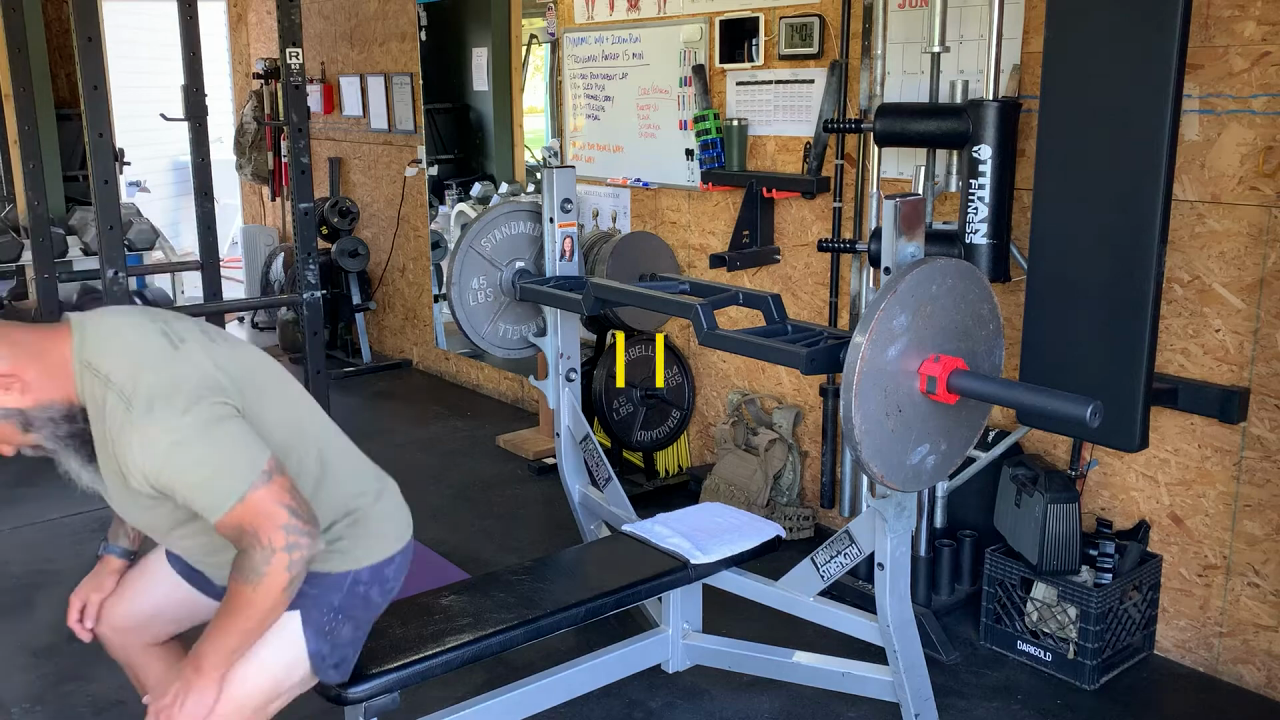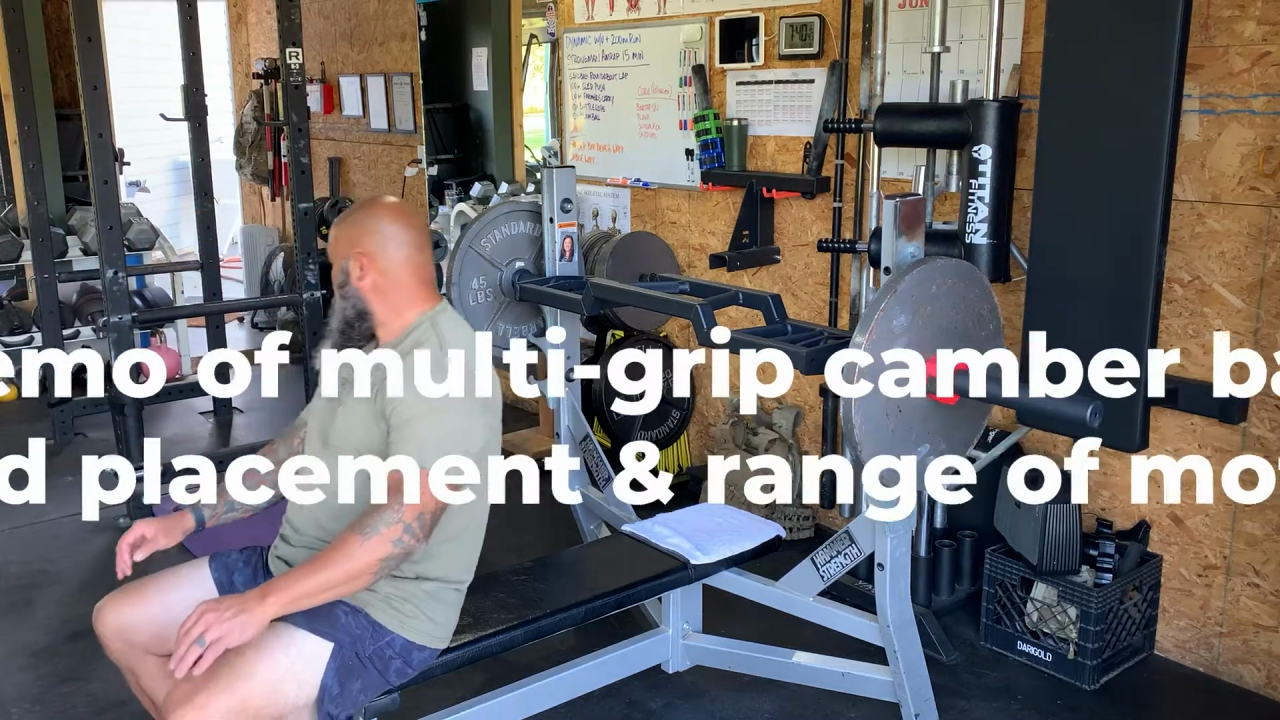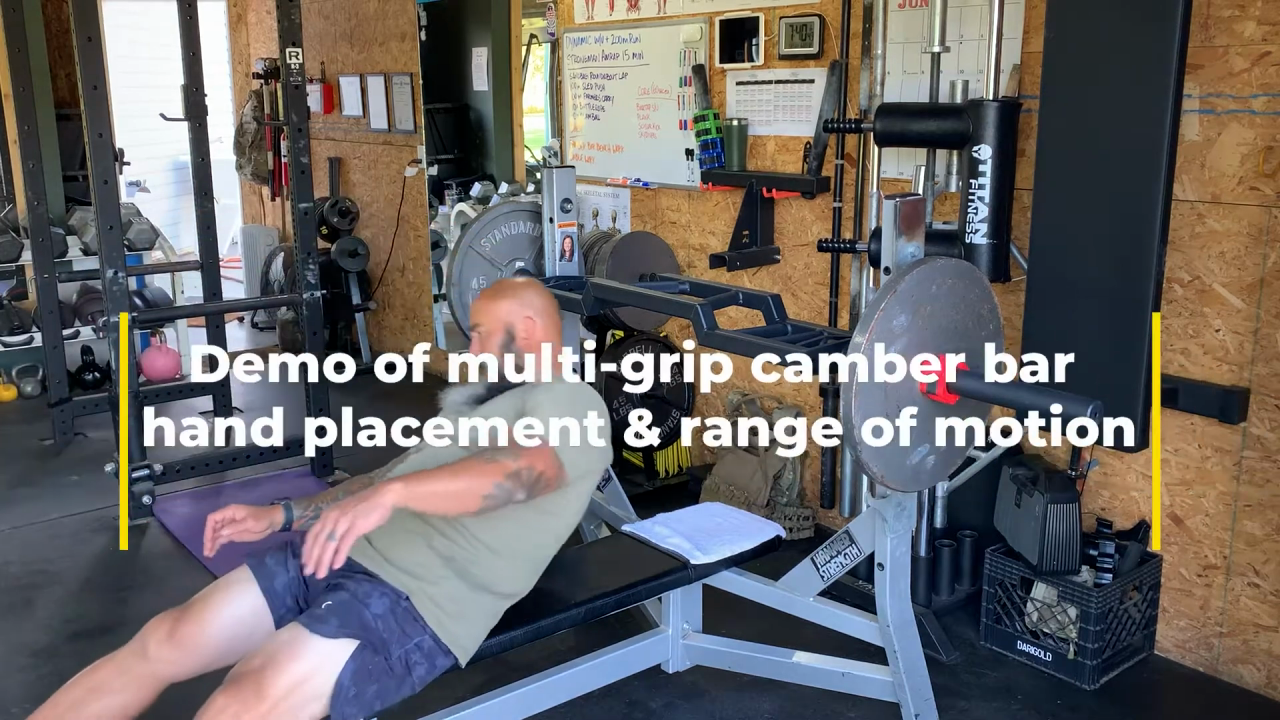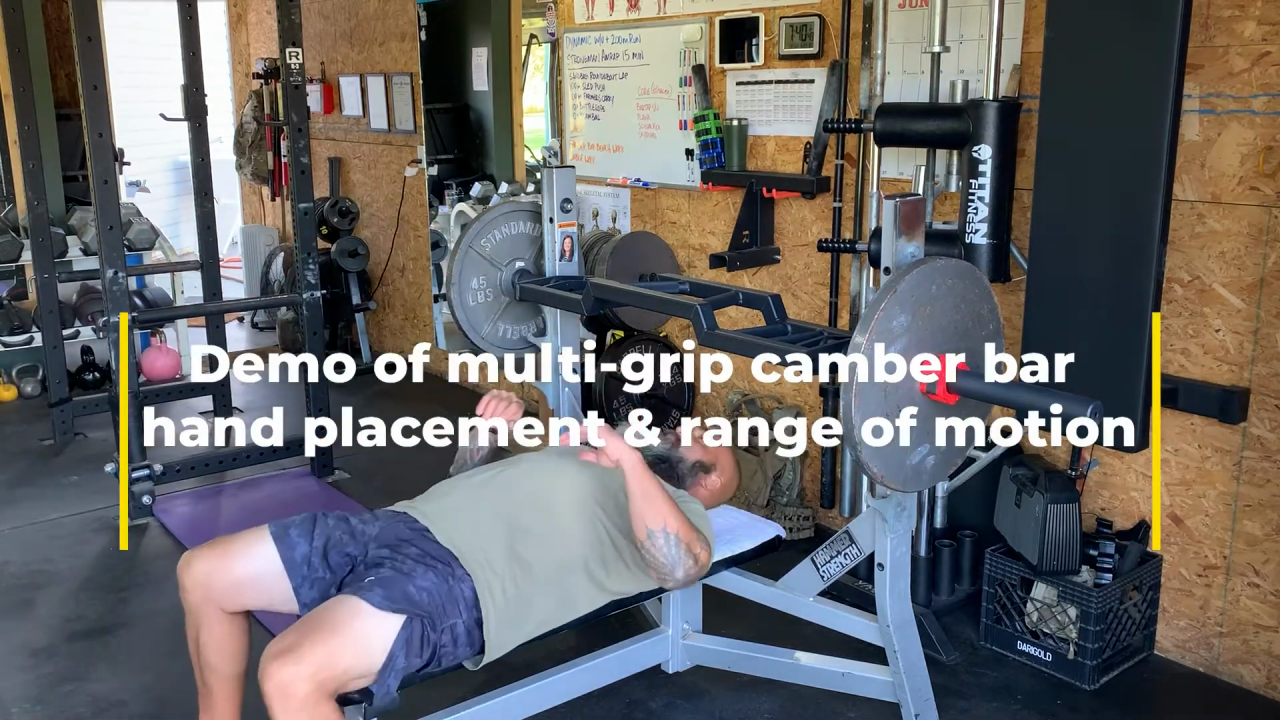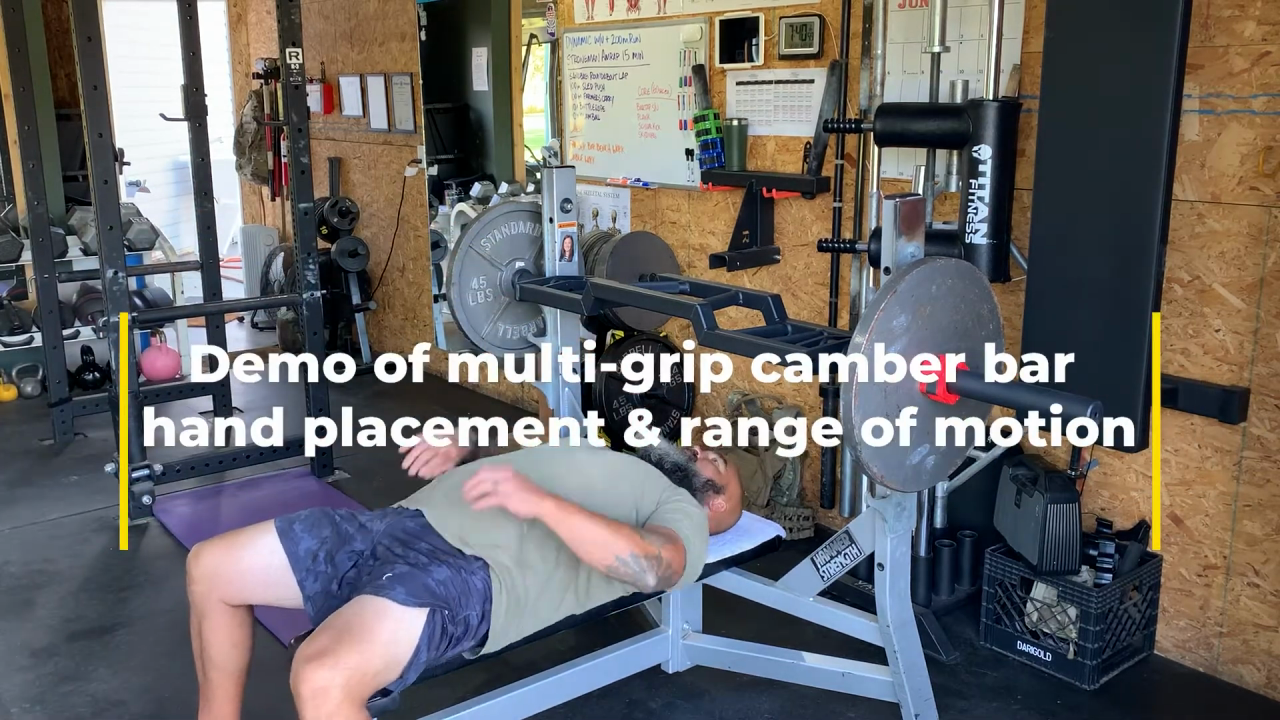
dt=1s
person 1, frame 1
left shoulder: (152, 411)
right shoulder: (91, 343)
left elbow: (284, 538)
left wrist: (204, 672)
right wrist: (113, 559)
left hip: (343, 550)
right knee: (120, 622)
person 1, frame 2
left shoulder: (441, 368)
right shoulder: (368, 348)
left elbow: (402, 524)
right elbow: (295, 448)
left wrist: (259, 606)
right wrist: (188, 518)
left hip: (383, 610)
right knee: (119, 621)
person 1, frame 3
left shoulder: (573, 406)
right shoulder: (492, 398)
left elbow: (515, 474)
right elbow: (389, 476)
left wrist: (392, 495)
right wrist: (279, 514)
left hip: (418, 608)
right hip: (352, 553)
right knee: (166, 641)
person 1, frame 4
left shoulder: (684, 515)
right shoulder: (591, 461)
left elbow: (678, 566)
right elbow: (470, 478)
left wrist: (631, 459)
left hip: (456, 579)
right hip: (400, 524)
left knee: (290, 673)
right knee: (203, 574)
person 1, frame 5
left shoulder: (683, 514)
right shoulder: (613, 469)
left elbow: (648, 564)
right elbow: (506, 462)
left wrist: (539, 503)
right wrist: (459, 450)
left hip: (467, 569)
right hip: (407, 520)
right knee: (211, 568)
